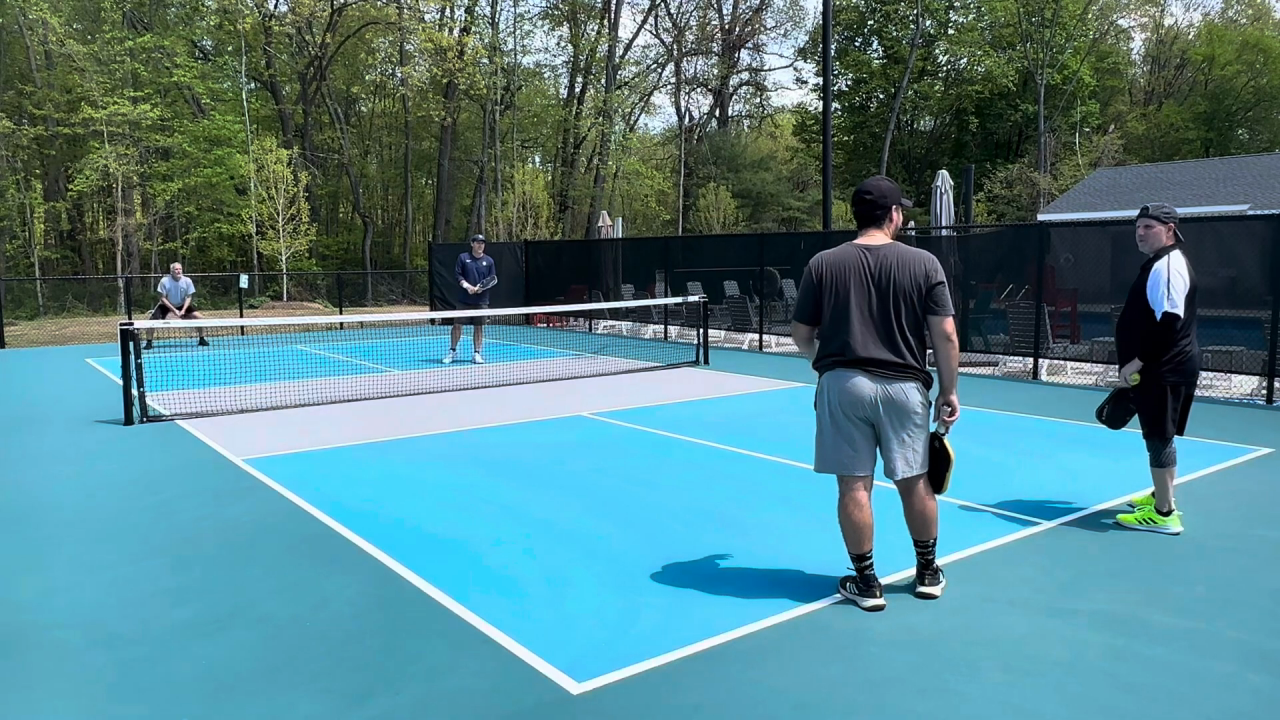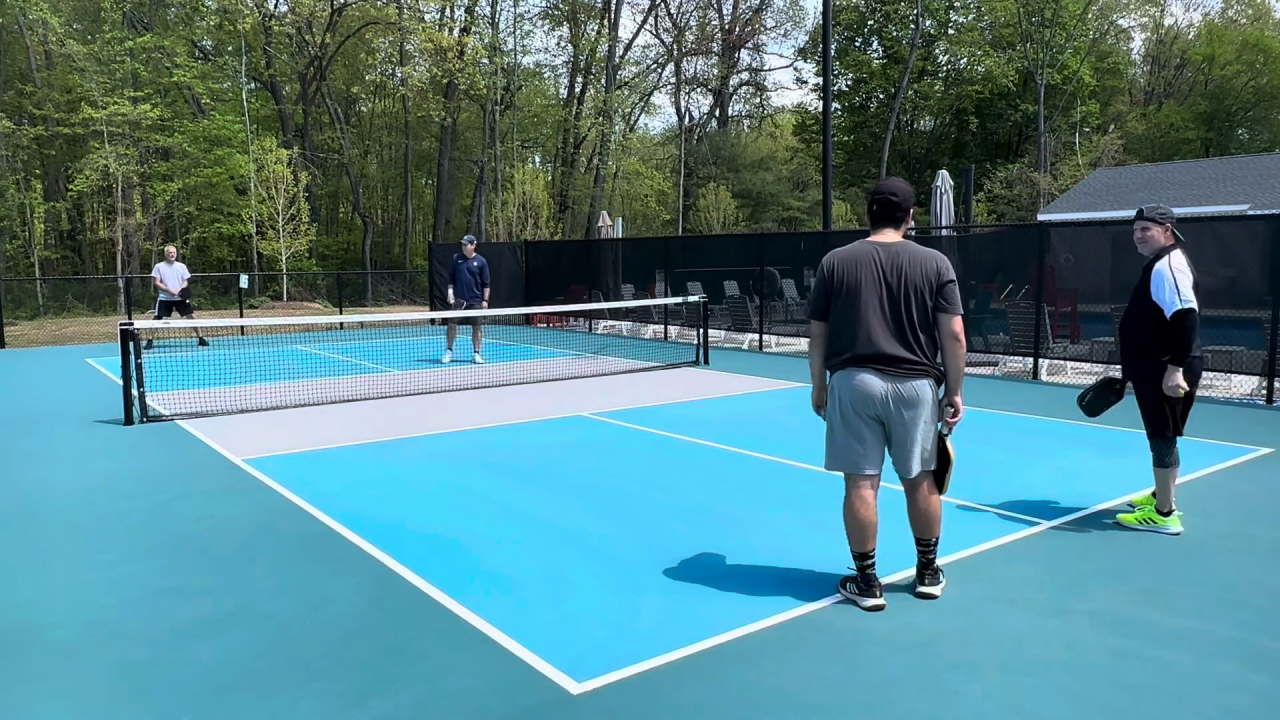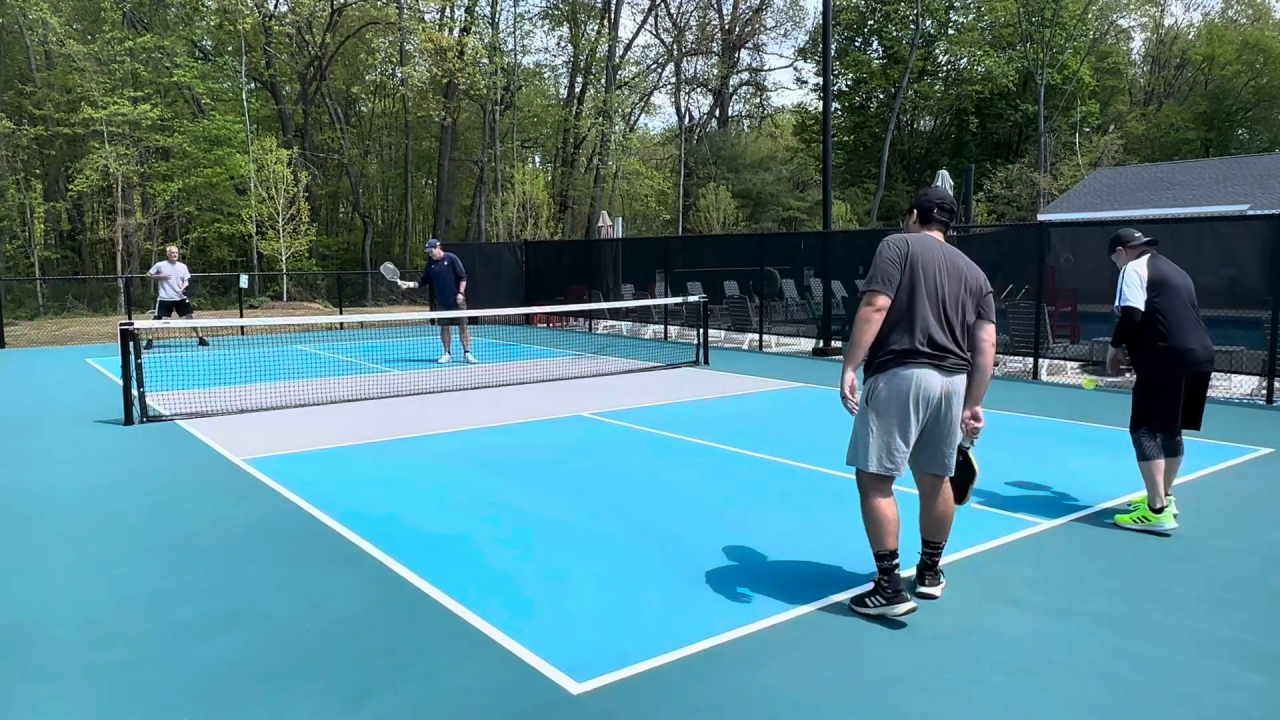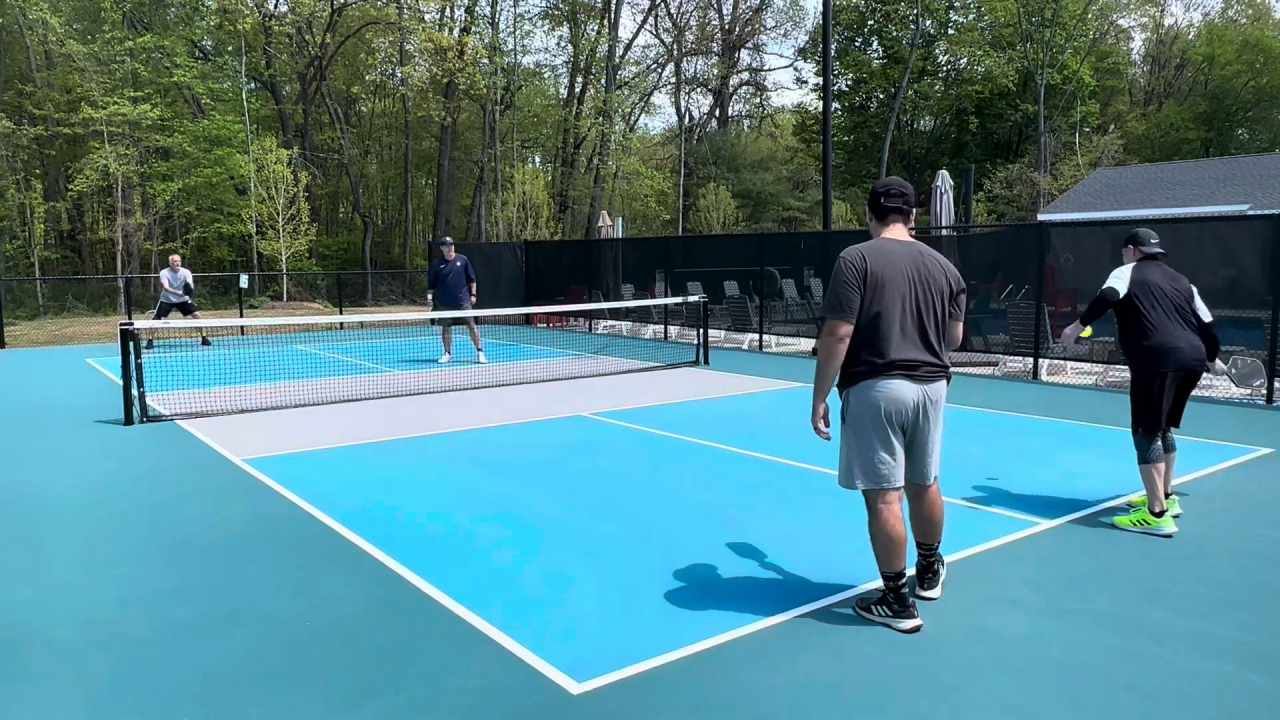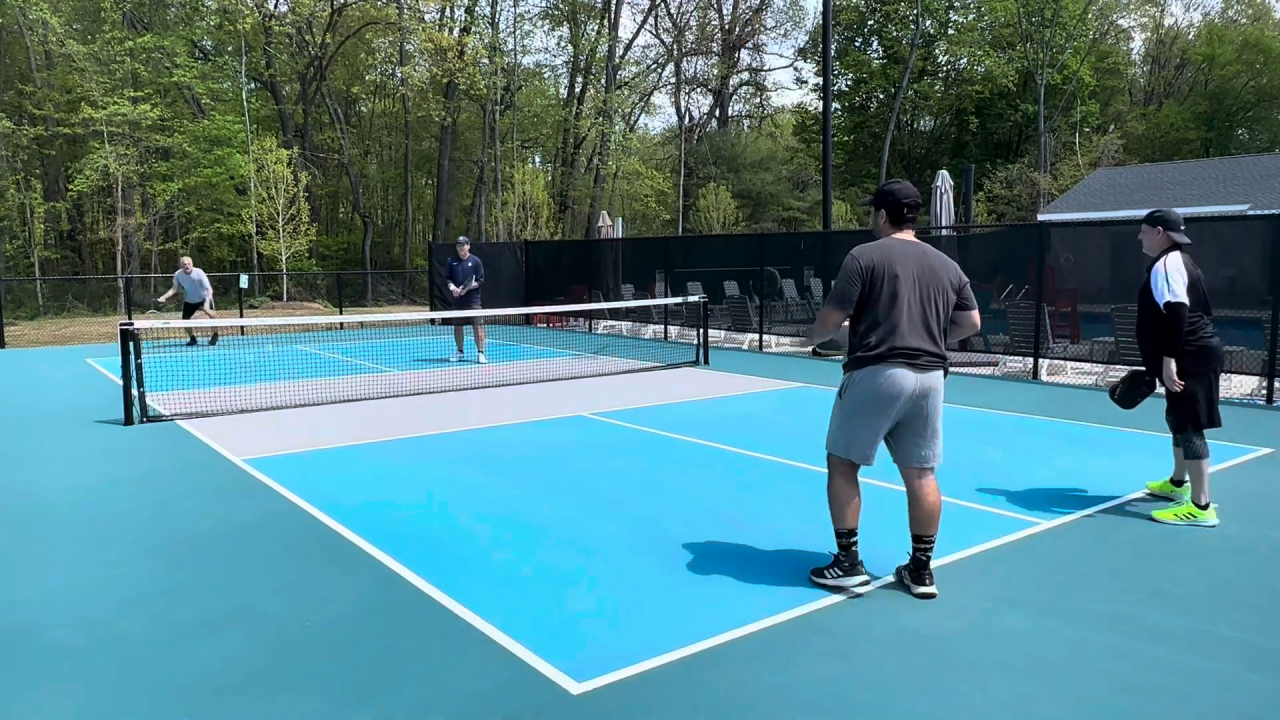
dt=1s
person 1, frame 1
left shoulder: (823, 264)
right shoulder: (923, 263)
left elbow: (801, 335)
right elbow: (945, 336)
left wrist: (820, 355)
right wrist: (949, 391)
left hip: (844, 384)
right hip: (903, 387)
left knee: (854, 485)
right knee: (915, 481)
left ankle: (865, 583)
right ankle: (928, 573)
person 1, frame 2
left shoulder: (836, 262)
right shoulder: (934, 262)
left elbow: (818, 333)
right elbow: (953, 335)
left wrist: (819, 385)
right wrist: (954, 391)
left hip: (854, 382)
right hip: (915, 384)
left knee: (861, 484)
right knee: (921, 481)
left ankle: (866, 582)
right ankle: (928, 572)
person 1, frame 3
left shoulder: (897, 246)
right shoulder: (973, 271)
left elbow: (875, 307)
right elbow: (985, 346)
left wrist: (849, 368)
right wrist: (972, 404)
left hip: (900, 377)
right hip: (950, 381)
left knee: (874, 479)
right knee: (936, 480)
left ankle: (890, 587)
right ankle: (929, 572)
person 1, frame 4
left shoulder: (856, 259)
right shoulder: (943, 266)
left elbow: (837, 335)
right elbow: (954, 337)
left wrist: (819, 399)
left hip: (875, 389)
right hip: (930, 387)
left knee: (884, 496)
right knee: (925, 484)
left ankle: (898, 601)
right ankle: (928, 573)
person 1, frame 5
left shoulder: (865, 256)
right shoulder: (946, 264)
left elbow: (831, 320)
right elbow: (970, 323)
left wrist: (812, 337)
left hip: (876, 375)
right hip: (928, 377)
left knee: (843, 464)
right knee: (921, 474)
left ankle: (848, 561)
right ankle: (921, 569)
person 2, frame 1
left shoulder: (1167, 266)
right shoulder: (1160, 263)
left elbow: (1170, 323)
left wrist: (1136, 361)
right wrist: (1139, 363)
left hip: (1164, 369)
right hip: (1160, 368)
left knee: (1159, 436)
right knee: (1160, 435)
left ankle: (1164, 513)
right ankle: (1161, 496)
person 2, frame 2
left shoulder: (1168, 266)
right shoulder: (1160, 264)
left elbow: (1186, 320)
left wrist: (1174, 369)
right wrist: (1136, 370)
left hip: (1165, 371)
right hip: (1155, 369)
left knee: (1161, 437)
right knee: (1161, 435)
left ankle: (1164, 514)
right ankle: (1161, 497)
person 2, frame 3
left shoulder: (1135, 269)
right shoulder: (1174, 271)
left elbow: (1131, 315)
left wrist: (1114, 347)
right wrist: (1129, 347)
left hip: (1166, 361)
right hip: (1196, 358)
left knee: (1145, 430)
right knee: (1170, 430)
left ankle: (1157, 510)
right ankle: (1163, 497)
person 2, frame 4
left shoulder: (1127, 273)
right shoulder: (1181, 281)
left elbow: (1107, 297)
right elbow: (1207, 326)
left wrist: (1078, 326)
right wrist: (1212, 358)
left hip: (1157, 360)
right hip: (1190, 360)
left knee: (1146, 432)
right knee: (1161, 428)
left ankle: (1157, 514)
right ankle: (1165, 497)
person 2, frame 5
left shoulder: (1166, 265)
right shoulder: (1179, 262)
left elbow: (1176, 314)
left wrist: (1168, 359)
right wrist: (1162, 353)
left hip: (1189, 360)
right hip: (1193, 358)
left knee: (1188, 427)
right knee: (1178, 420)
left ankle: (1201, 507)
right ankle: (1179, 483)
